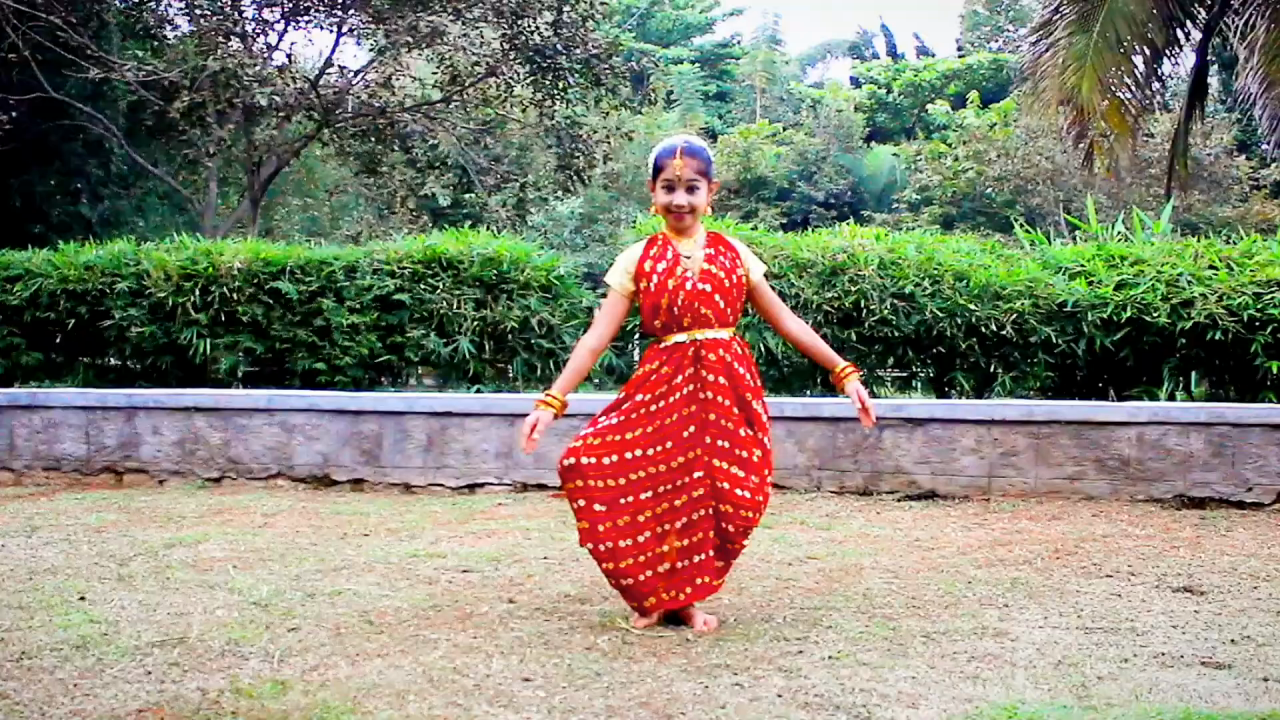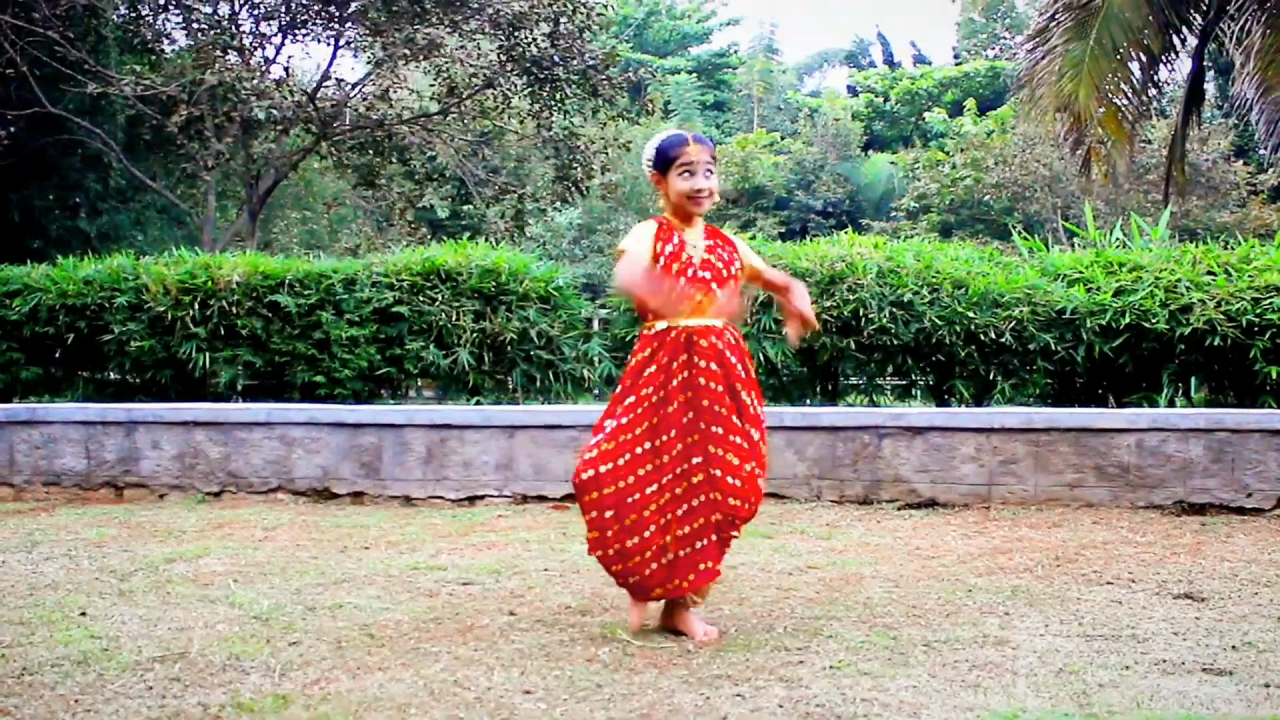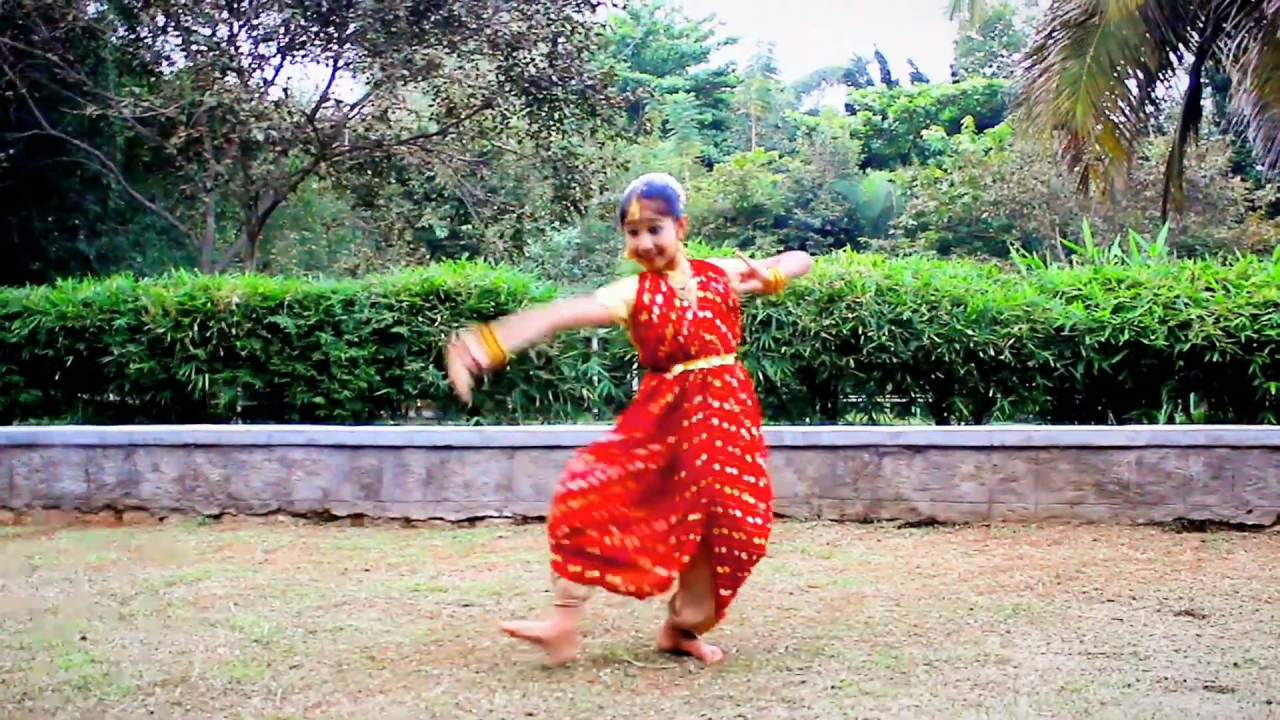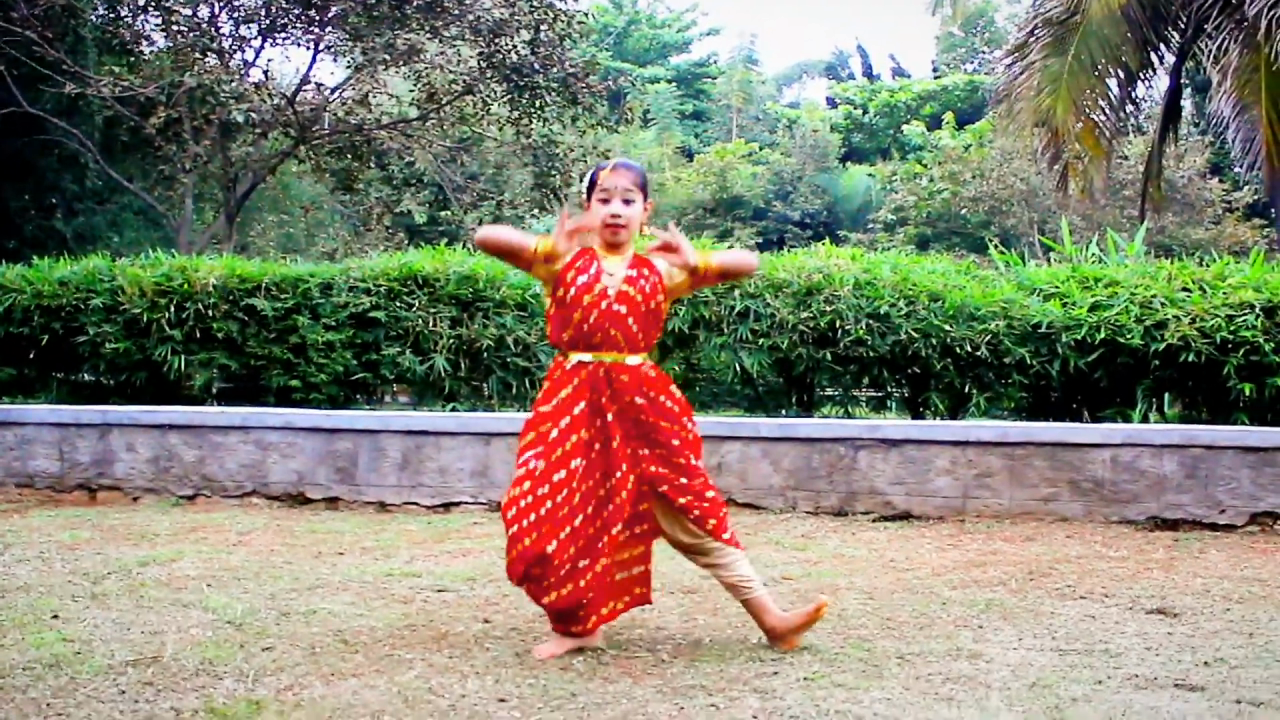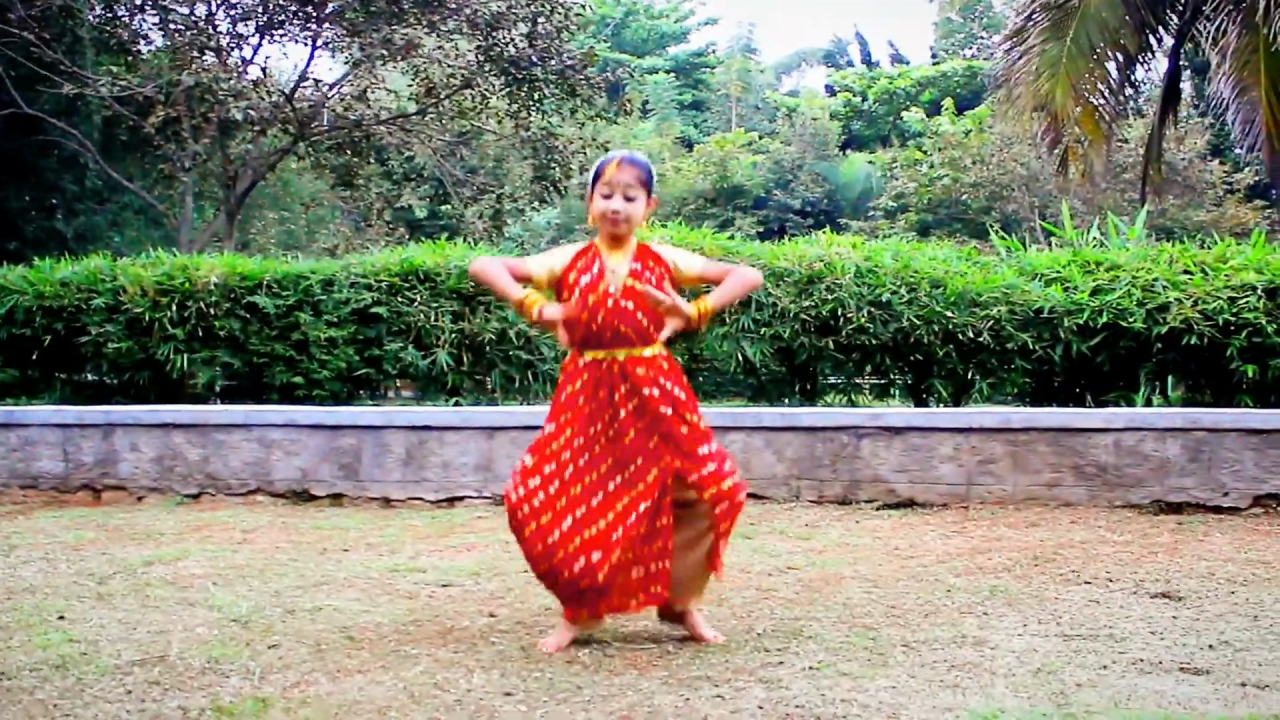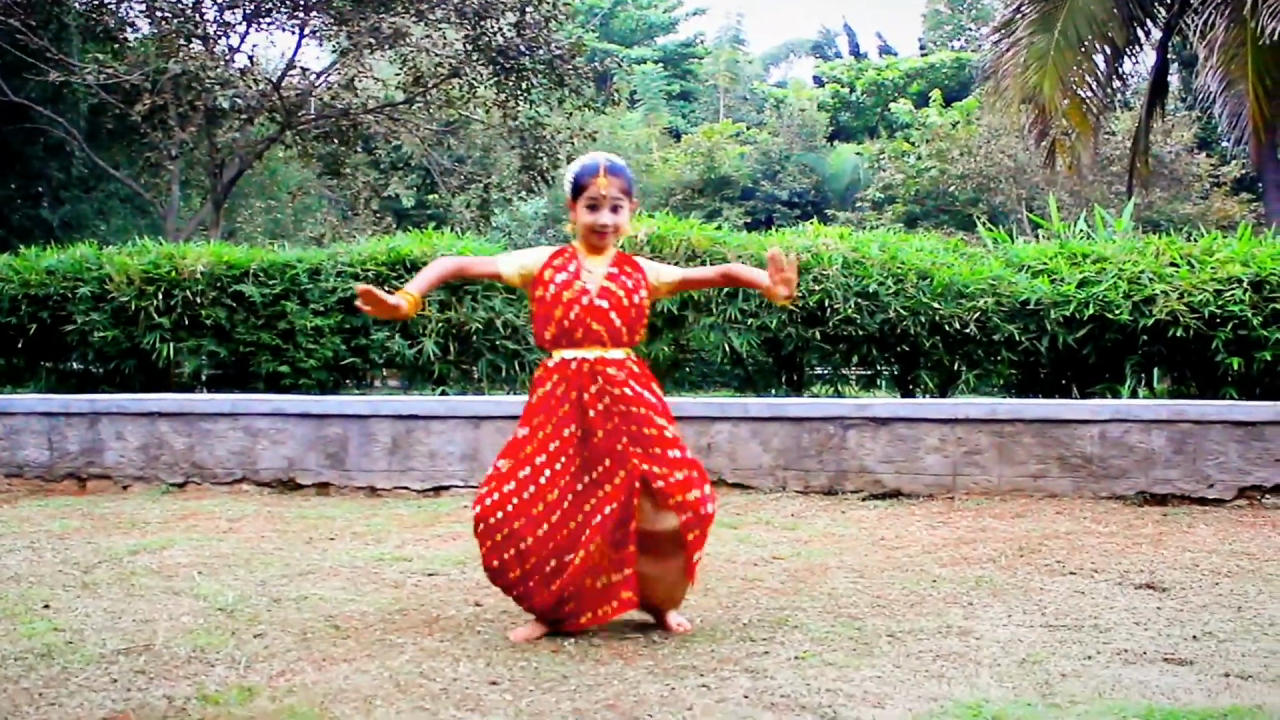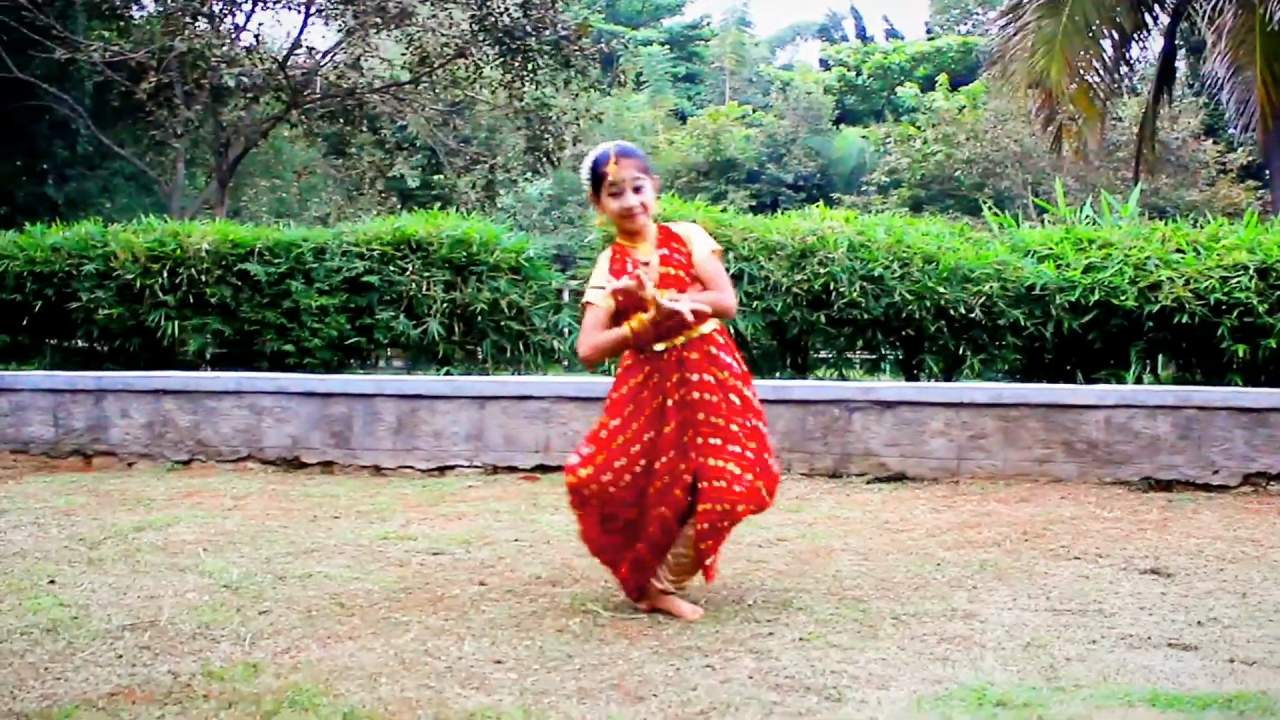
dt=0.7s
person 1, frame 1
left shoulder: (735, 254)
right shoulder: (638, 259)
left elbow: (785, 320)
right elbow: (597, 336)
left wrist: (845, 373)
right wrist: (551, 401)
left hip: (728, 386)
right hip: (663, 386)
left knee: (724, 496)
left ankle: (686, 597)
right ankle: (652, 594)
person 1, frame 2
left shoulder: (730, 246)
right shoulder: (645, 238)
left elbow: (785, 284)
right elbow: (632, 280)
left wrist: (797, 299)
right wrist: (700, 300)
left hip: (722, 374)
right hip: (660, 373)
left knee: (715, 488)
right knee: (612, 477)
left ankle: (682, 602)
right ankle: (649, 585)
person 1, frame 3
left shoulder: (723, 274)
right shoulder: (630, 293)
left elbow: (800, 260)
right elbow: (561, 313)
left wrist: (769, 280)
right wrist: (494, 341)
left hip: (724, 409)
right hip: (663, 411)
left knee: (724, 523)
right knee: (592, 490)
left ankle: (683, 629)
right ankle: (564, 623)
person 1, frame 4
left shoulder: (660, 272)
right shoulder: (562, 264)
left elbow: (746, 264)
right elbow: (486, 236)
left wrist: (693, 261)
right wrist: (550, 246)
left hip: (640, 402)
right hip: (575, 403)
left knee: (689, 507)
right knee: (550, 513)
left ankle: (769, 616)
right ankle: (576, 625)
person 1, frame 5
left shoulder: (663, 260)
right shoulder: (568, 260)
left elbow: (748, 275)
right elbow: (483, 266)
left wrist: (696, 311)
right wrist: (533, 305)
left hip: (652, 395)
right hip: (588, 397)
left knee: (705, 489)
right knee: (558, 500)
left ankle: (679, 601)
right ankle: (580, 609)
person 1, frame 6
left shoulder: (642, 272)
right shoulder: (542, 262)
left elbow: (718, 273)
right elbow: (456, 265)
left wrist: (769, 284)
right wrist: (404, 300)
left hip: (627, 396)
right hip: (559, 399)
left knee: (678, 498)
right knee: (508, 508)
left ankle: (657, 598)
right ankle: (555, 607)
person 1, frame 7
left shoulder: (686, 240)
right shoulder: (608, 271)
left elbow: (724, 302)
right elbow: (589, 353)
left wrist: (656, 294)
right wrist: (640, 321)
left hip: (710, 372)
right hip: (648, 380)
left knee: (726, 488)
right knee: (596, 477)
left ankle: (664, 584)
right ankle: (642, 573)
